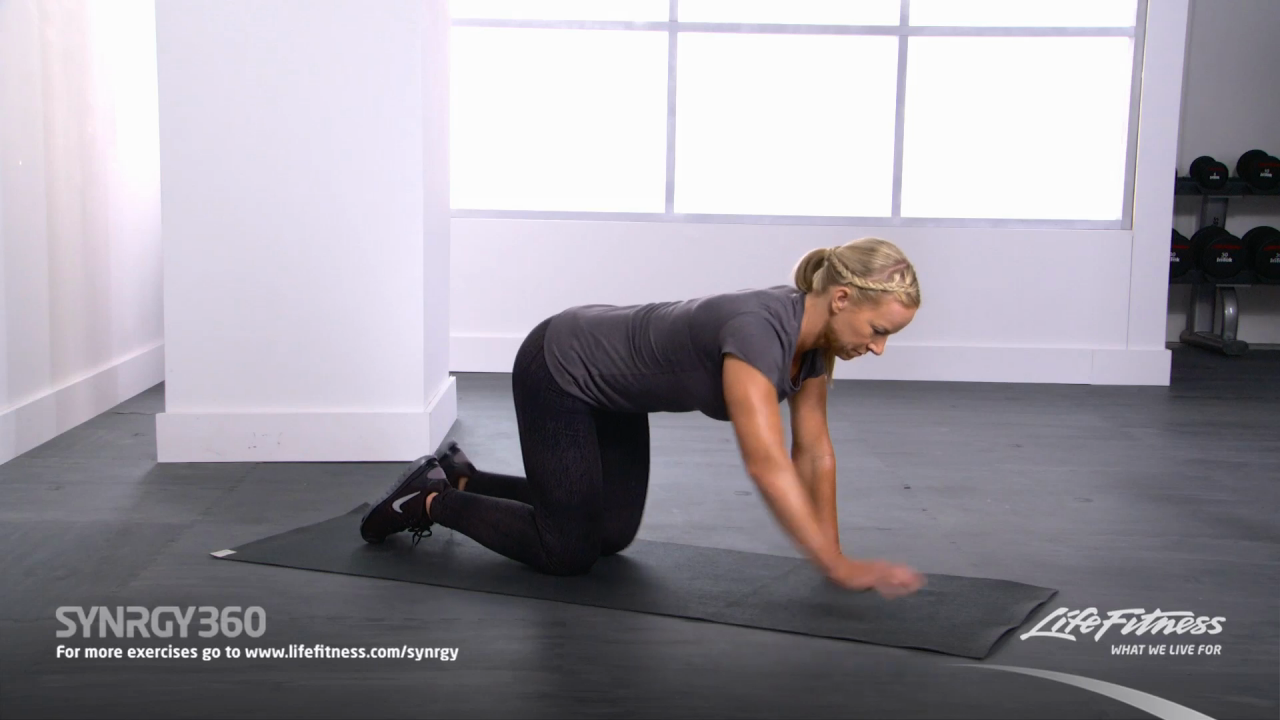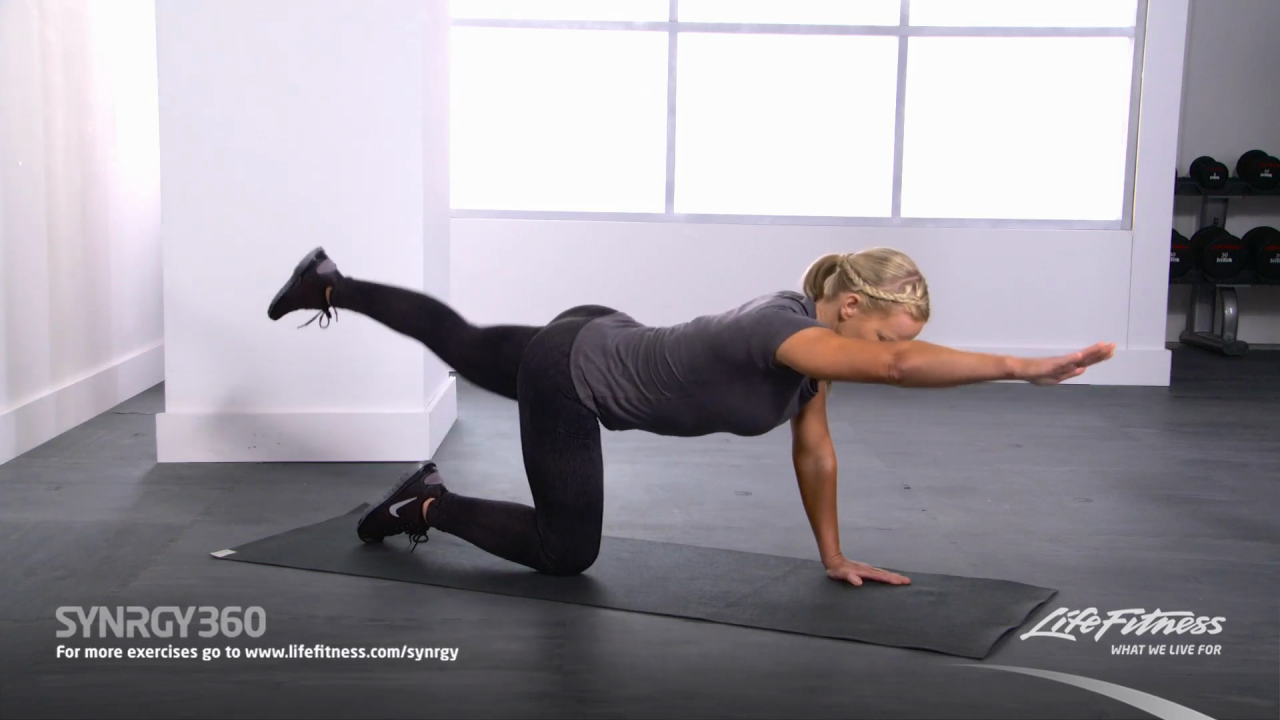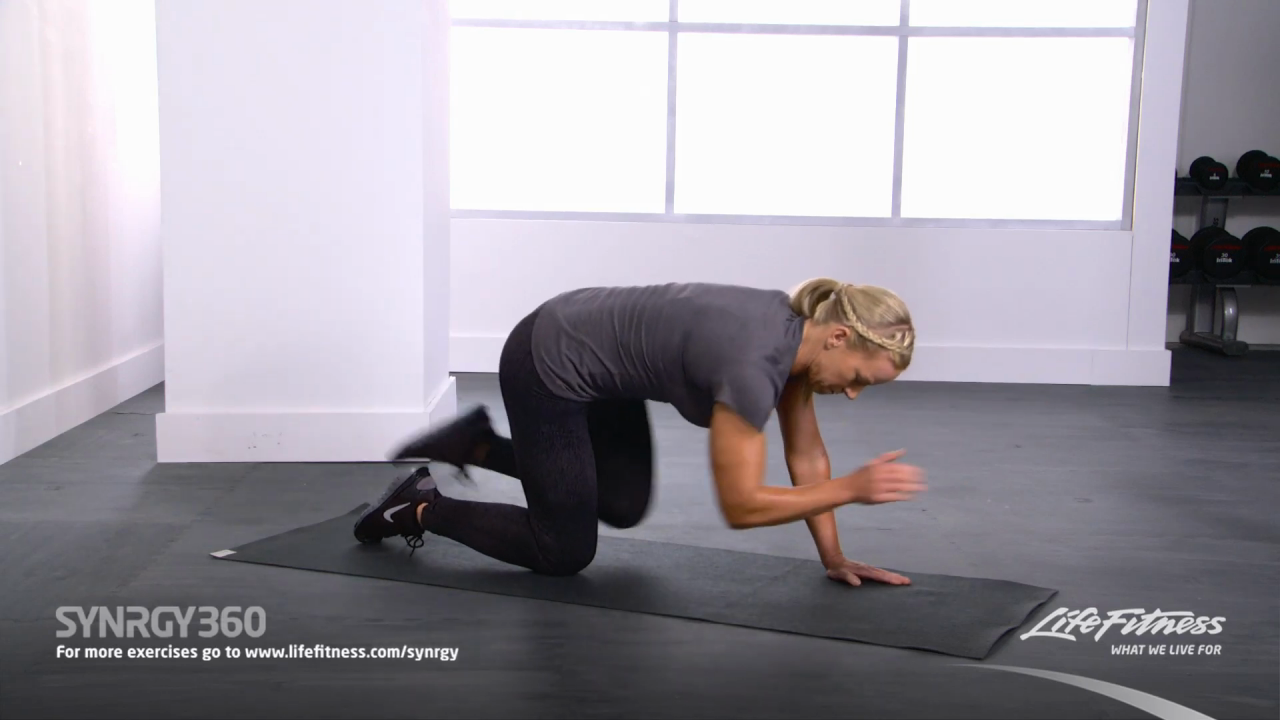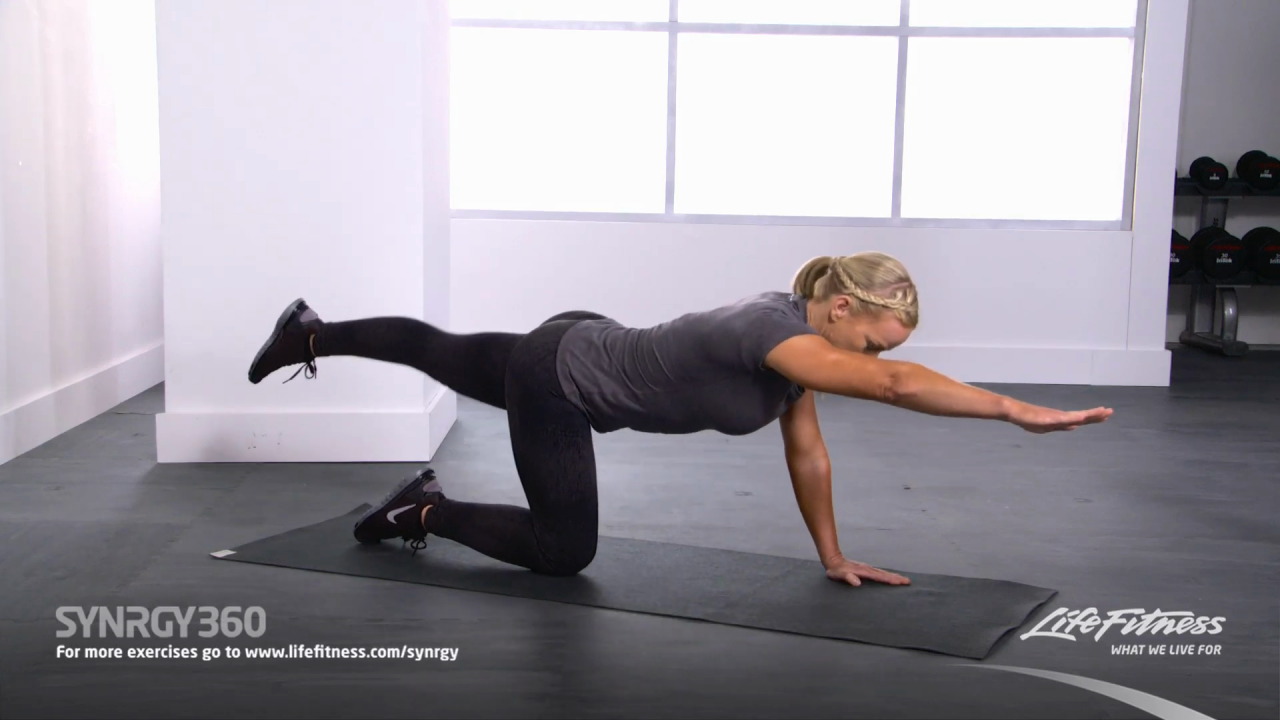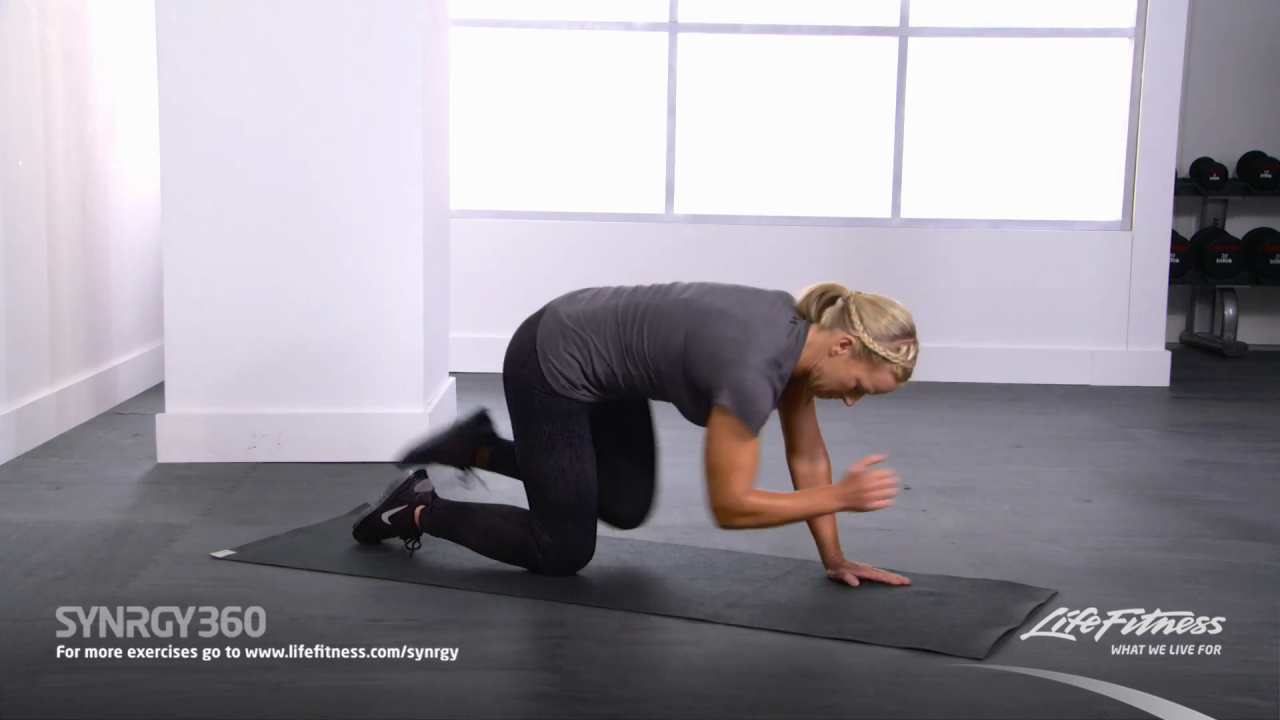
dt=1s
person 1, frame 1
left shoulder: (811, 331)
right shoulder: (754, 331)
left elbow: (813, 448)
right elbow: (766, 464)
left wrist: (831, 551)
right wrist: (839, 564)
left hip: (610, 378)
right hip: (559, 372)
left knee: (608, 534)
right knee: (564, 553)
left ankle: (461, 479)
right ankle: (430, 500)
person 1, frame 2
left shoulder: (815, 323)
right shoulder: (786, 332)
left elbow: (813, 450)
right elbow: (892, 372)
left wrist: (835, 557)
right wrist: (1028, 367)
left hip: (599, 342)
right hip: (568, 376)
left knee: (468, 350)
right knee: (568, 551)
left ankle: (334, 286)
right ankle: (426, 504)
person 1, frame 3
left shoulder: (800, 330)
right shoulder: (752, 365)
left elbow: (806, 449)
right elbow: (742, 507)
left wrist: (833, 555)
right wrist: (855, 491)
left hip: (590, 341)
right hip: (550, 368)
left knee: (625, 508)
right knee: (561, 552)
left ankle: (473, 445)
right ankle: (422, 507)
person 1, frame 4
left shoulder: (800, 322)
right shoulder: (774, 335)
left elbow: (807, 452)
right elbow: (897, 386)
left wrist: (834, 556)
right wrist: (1021, 411)
left hip: (582, 350)
right hip: (555, 380)
left knee: (451, 359)
right knee: (565, 550)
left ankle: (316, 334)
right ankle: (426, 510)
person 1, frame 5
left shoulder: (801, 329)
right shoulder: (751, 368)
left elbow: (807, 449)
right elbow: (731, 507)
left wrist: (835, 557)
right wrist: (843, 497)
left hip: (595, 345)
right hip: (554, 366)
left knee: (628, 508)
right knee: (561, 552)
left ankle: (479, 447)
right ankle: (419, 509)
